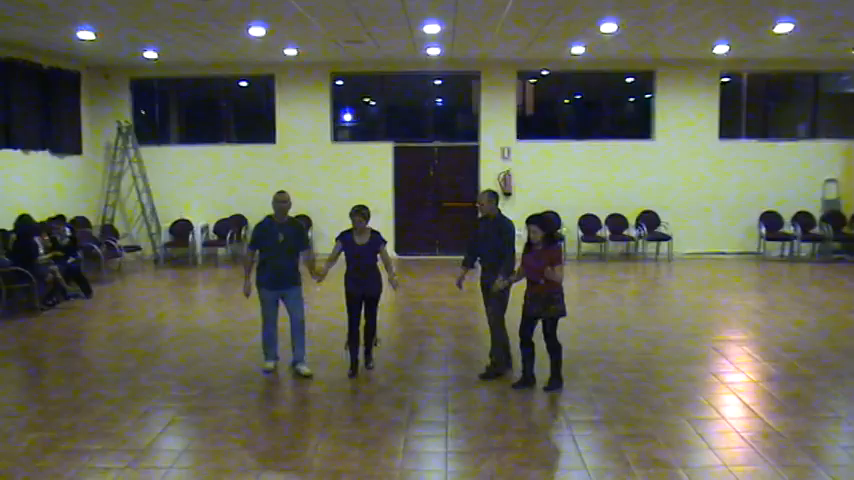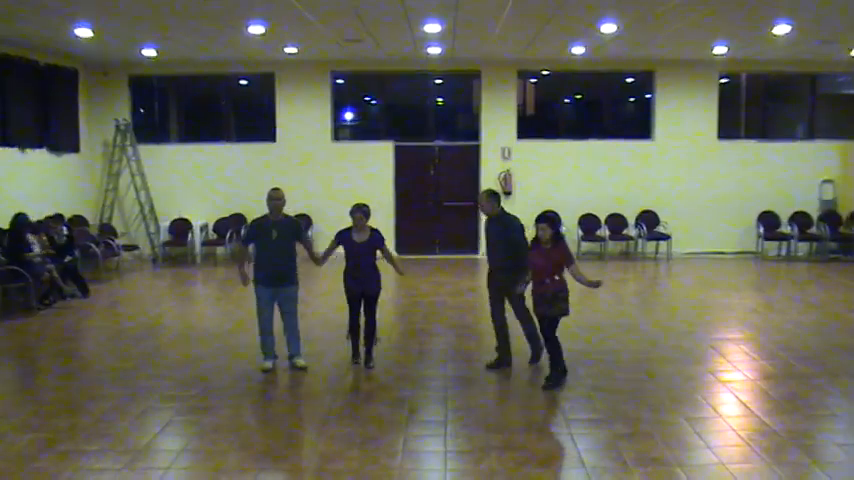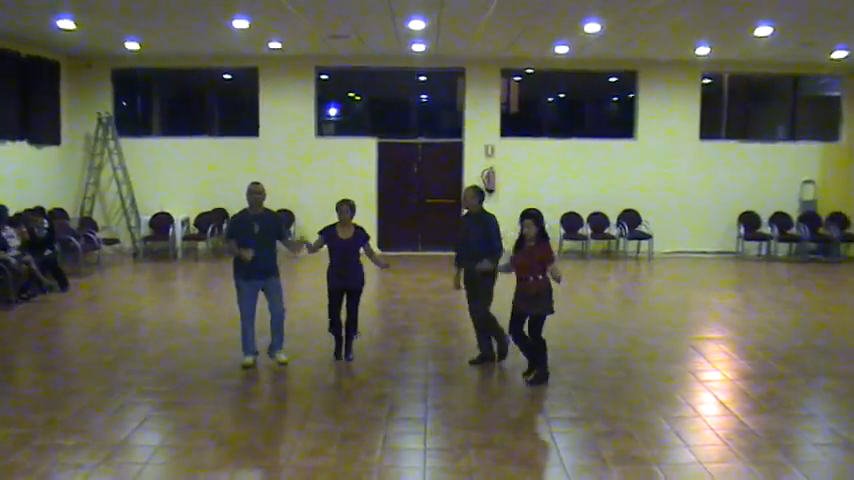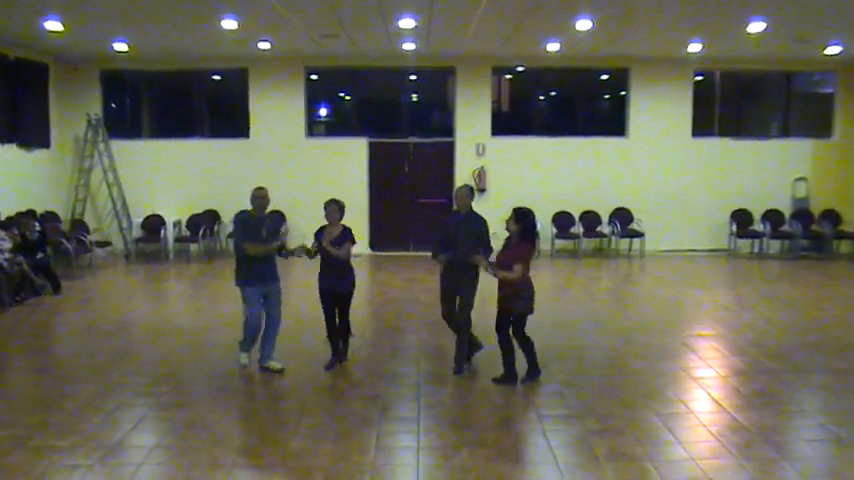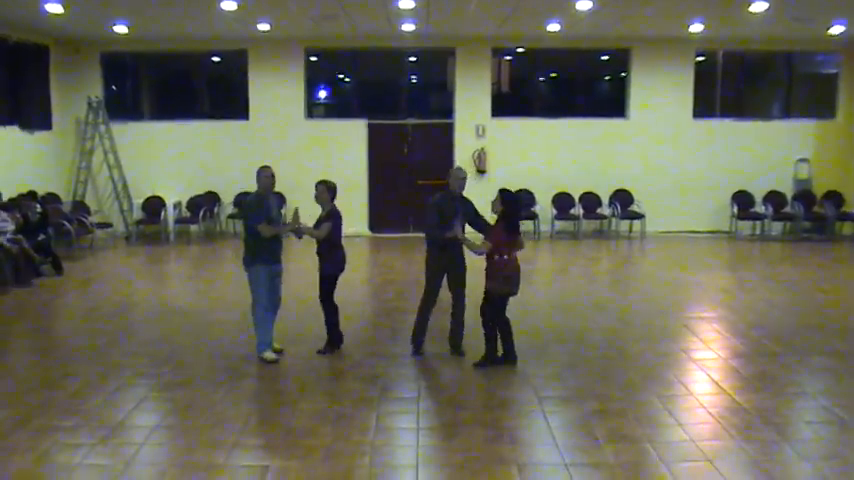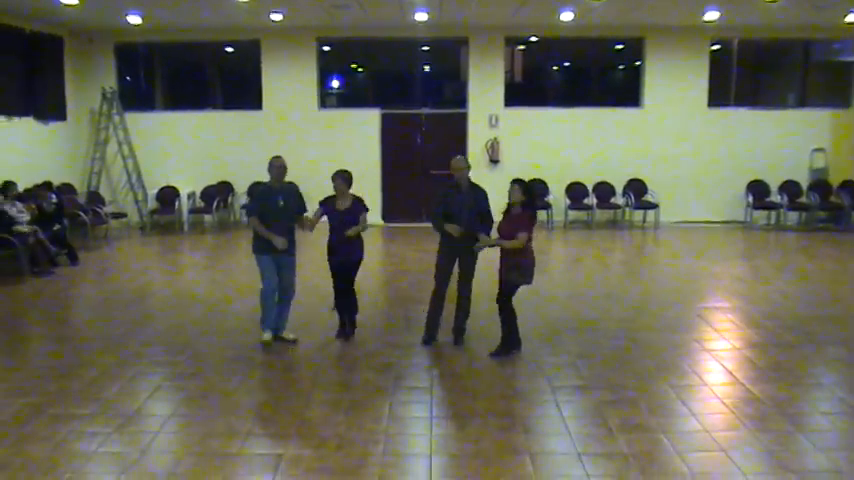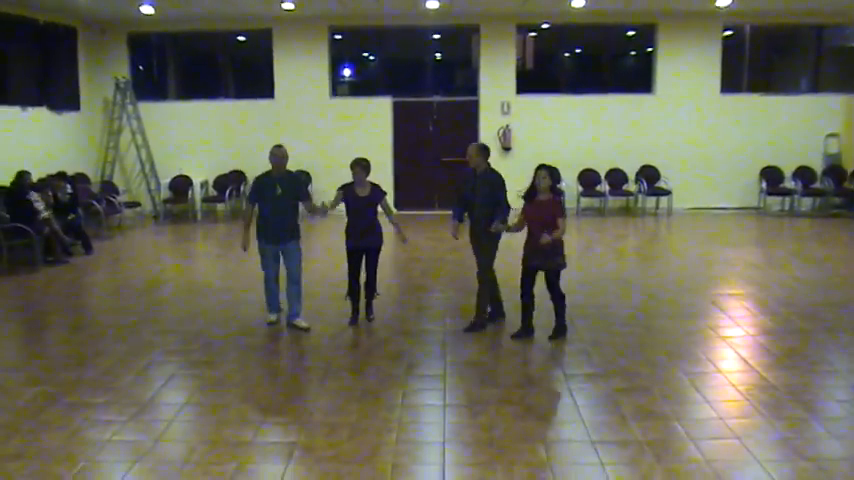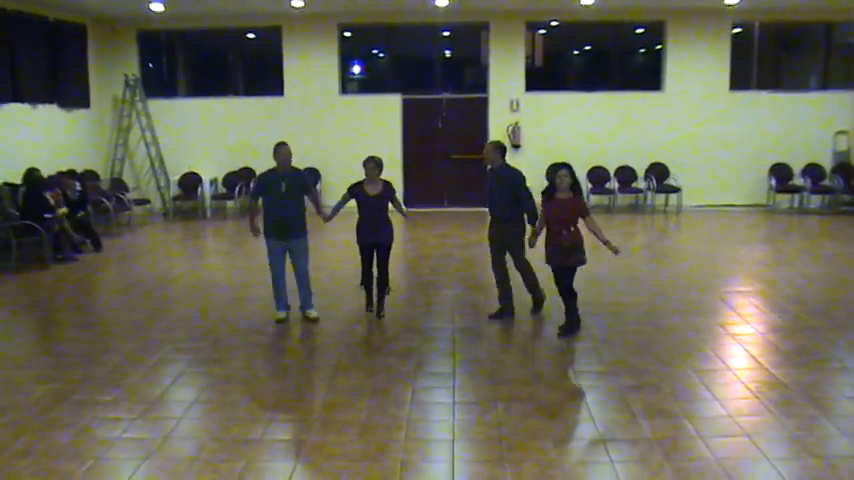
dt=0.4s
person 1, frame 1
left shoulder: (297, 227)
right shoulder: (262, 227)
left elbow: (307, 253)
right elbow: (251, 254)
left wrist: (313, 270)
right wrist: (247, 280)
left hip: (292, 283)
right hip: (267, 283)
left knee: (298, 321)
right knee: (269, 323)
left ankle: (299, 362)
right ankle: (270, 358)
person 1, frame 2
left shoulder: (292, 224)
right shoulder: (257, 224)
left elbow: (305, 241)
right elbow: (243, 246)
left wrist: (314, 257)
right wrist: (241, 269)
left hip: (288, 281)
right hip: (263, 282)
left knee: (290, 319)
right knee: (265, 321)
left ankle: (295, 355)
right ankle: (269, 357)
person 1, frame 3
left shoulder: (272, 217)
right shoulder: (238, 219)
left elbow: (285, 241)
right elbow: (230, 245)
left wrist: (294, 245)
right wrist: (242, 253)
left hip: (270, 273)
right hip: (245, 275)
left knee: (278, 311)
right knee: (247, 316)
left ankle: (276, 348)
right ankle: (249, 353)
person 1, frame 4
left shoulder: (272, 223)
right shoulder: (242, 222)
left elbow: (276, 250)
right elbow: (250, 250)
right wrist: (276, 244)
left hip: (271, 279)
right hip: (249, 280)
left knee: (274, 319)
right knee: (254, 318)
left ankle: (266, 359)
right ankle: (245, 348)
person 1, frame 5
left shoulder: (273, 200)
right shoulder: (253, 202)
right elbow: (265, 231)
left wrist: (289, 226)
right wrist: (289, 226)
left hip: (274, 259)
right hip: (257, 261)
left knee: (274, 302)
right knee: (262, 303)
left ankle: (266, 340)
right ankle: (263, 348)
person 1, frame 6
left shoulder: (293, 191)
right shoulder: (260, 193)
left elbow: (300, 218)
right elbow: (253, 222)
left wrist: (307, 223)
right wrist: (273, 237)
left hip: (287, 250)
right hip: (266, 250)
left knee: (287, 290)
right knee: (269, 288)
left ankle: (280, 329)
right ankle: (267, 328)
person 1, frame 7
left shoulder: (295, 180)
right shoulder: (260, 181)
left elbow: (307, 204)
right elbow: (250, 208)
left wrist: (318, 210)
right wrist: (246, 234)
left hip: (291, 237)
right hip: (267, 238)
left knee: (294, 276)
right knee: (270, 276)
left ankle: (294, 317)
right ankle: (273, 311)
person 1, frame 8
left shoulder: (299, 175)
right shoulder: (264, 179)
left elbow: (312, 195)
right elbow: (253, 201)
left wrist: (320, 212)
right wrist: (253, 224)
left hip: (298, 233)
right hip: (274, 235)
left knee: (302, 271)
right knee: (277, 273)
left ankle: (307, 307)
right ankle: (282, 309)
person 2, frame 1
left shoulder: (505, 225)
right shoulder: (482, 223)
left elbow: (508, 255)
right elbow: (473, 249)
left wrist: (501, 278)
right wrist: (463, 272)
left hip: (501, 277)
right hip: (486, 274)
left knee: (495, 317)
right knee: (492, 317)
left ankle: (499, 365)
right ankle: (503, 360)
person 2, frame 2
left shoulder: (512, 223)
right shoulder: (489, 222)
left elbow: (523, 252)
left wrist: (523, 279)
left hip: (512, 275)
right hip: (495, 274)
left knee: (521, 313)
right knee: (497, 315)
left ankle: (536, 349)
right ankle: (503, 356)
person 2, frame 3
left shoulder: (488, 220)
right shoulder: (465, 220)
left elbow: (497, 249)
left wrist: (490, 262)
right wrist: (458, 271)
left hip: (485, 272)
right hip: (470, 271)
left knee: (481, 311)
right knee: (475, 312)
left ankle: (501, 340)
right ankle: (486, 352)
person 2, frame 4
left shoulder: (479, 222)
right shoulder: (449, 220)
left elbow: (487, 248)
right elbow: (438, 244)
left wrist: (480, 259)
right wrist: (439, 256)
left hip: (469, 273)
right hip: (449, 271)
left knee: (463, 316)
right knee: (448, 313)
left ankle: (460, 359)
right ankle: (472, 344)
person 2, frame 5
left shoulder: (466, 204)
right shoulder: (437, 202)
left elbow: (480, 223)
right elbow: (430, 231)
right wrist: (448, 234)
left hip: (456, 255)
right hip: (436, 255)
left knee: (459, 298)
right knee: (429, 298)
left ankle: (456, 342)
right ankle: (417, 342)
person 2, frame 6
left shoulder: (479, 193)
right shoulder: (447, 191)
left elbow: (487, 219)
right elbow: (437, 217)
left wrist: (484, 235)
right wrist: (446, 226)
left hip: (469, 246)
right hip: (448, 244)
left knee: (465, 288)
right knee: (440, 286)
left ankle: (459, 330)
right ankle: (431, 329)
person 2, frame 7
left shoulder: (495, 178)
right shoulder: (470, 177)
left elbow: (503, 206)
right elbow: (461, 201)
left wrist: (499, 222)
right wrist: (456, 222)
left hip: (490, 230)
right hip: (475, 229)
left knee: (483, 270)
right knee: (485, 270)
left ankle: (480, 317)
right ankle: (497, 310)
person 2, frame 8
left shoulder: (514, 175)
right shoulder: (491, 174)
left elbow: (527, 201)
left wrist: (534, 225)
left hip: (513, 225)
right hip: (496, 225)
left knee: (520, 264)
right knee: (497, 264)
left ankle: (538, 298)
right ankle: (506, 306)
person 3, frame 1
left shoulder: (554, 250)
right shoulder: (529, 248)
left elbow: (559, 276)
right elbow: (521, 271)
left wrist: (552, 276)
right wrist: (506, 281)
left hip: (551, 298)
right hip: (532, 297)
left knee: (550, 338)
right knee: (524, 335)
left ankle: (556, 378)
right ankle: (527, 377)
person 3, frame 2
left shoulder: (561, 249)
right shoulder: (534, 246)
left elbow: (576, 274)
left wrist: (591, 283)
left hip: (555, 296)
right hip: (539, 294)
left knee: (549, 334)
right knee: (547, 334)
left ankle: (557, 374)
right ankle: (558, 371)
person 3, frame 3
left shoulder: (544, 247)
right shoulder: (520, 244)
left elbow: (554, 272)
right elbow: (510, 267)
left wrist: (557, 278)
left hip: (540, 295)
right hip: (521, 294)
left knee: (535, 334)
right knee: (515, 330)
left ankle: (542, 372)
right ankle: (534, 362)
person 3, frame 4
left shoulder: (524, 246)
right shoulder: (510, 241)
left elbow: (515, 275)
left wrist: (490, 269)
right wrist: (491, 265)
left hip: (520, 294)
right hip: (508, 293)
left knee: (518, 332)
right knee: (501, 330)
left ankle: (533, 368)
right ankle: (510, 372)
person 3, frame 5
left shoulder: (500, 227)
right shoulder: (509, 225)
left elbow: (481, 250)
right elbow: (520, 245)
left wrist: (462, 237)
left hip: (502, 274)
right hip: (506, 272)
left knee: (487, 312)
right knee: (498, 314)
left ankle: (491, 355)
right ankle: (508, 355)
person 3, frame 6
left shoulder: (527, 215)
right shoulder: (508, 214)
left elbow: (520, 243)
right elbow: (502, 238)
left wrist: (496, 243)
right wrist: (485, 243)
left hip: (521, 264)
right hip: (507, 262)
left knee: (503, 300)
right knee: (503, 301)
left ankle: (510, 342)
right ankle: (512, 341)
person 3, frame 7
left shoulder: (556, 201)
right shoulder: (529, 200)
left elbow: (561, 228)
right elbow: (521, 224)
left wrist: (550, 238)
right wrist: (505, 228)
left hip: (551, 250)
right hip: (531, 249)
left knee: (553, 288)
right knee: (525, 287)
left ankle: (561, 326)
right ankle: (526, 327)
person 3, frame 8
left shoulder: (577, 200)
right shoulder: (547, 197)
left elbow: (590, 223)
right elbow: (543, 219)
left wrist: (607, 243)
right wrist: (535, 234)
left hip: (571, 246)
right hip: (553, 246)
left knee: (565, 284)
right knee: (562, 284)
left ankle: (572, 321)
right ankle: (572, 319)
person 4, frame 1
left shoulder: (376, 237)
right shoulder: (345, 236)
left elbow: (386, 259)
right elbow: (333, 257)
left wrist: (391, 276)
right wrist: (323, 272)
left hip: (373, 284)
right hip: (353, 284)
left knee: (371, 321)
right knee: (353, 323)
left ankle: (368, 355)
right ankle: (353, 363)
person 4, frame 2
left shoulder: (375, 235)
right shoulder: (344, 234)
left elbow: (386, 253)
right elbow: (330, 250)
left wrist: (397, 267)
right wrist: (321, 261)
left hip: (371, 281)
right hip: (352, 281)
left knee: (370, 318)
right knee: (354, 317)
left ankle: (369, 355)
right ankle: (355, 351)
person 4, frame 3
left shoulder: (360, 232)
right shoulder: (329, 231)
left elbow: (370, 254)
right elbow: (315, 248)
left wrist: (380, 263)
right wrist: (309, 247)
left hip: (355, 278)
right hip: (335, 277)
left knee: (352, 314)
right knee: (333, 314)
left ankle: (348, 347)
right ankle: (338, 343)
person 4, frame 4
left shoulder: (346, 232)
right shoulder: (321, 231)
left elbow: (343, 255)
right elbow: (313, 253)
left wrist: (327, 246)
right wrist: (307, 251)
left hip: (343, 279)
right hip: (325, 279)
left knee: (343, 316)
right knee: (329, 318)
left ankle: (344, 347)
right ankle: (336, 354)
person 4, frame 5
left shoulder: (332, 213)
right shoulder: (325, 211)
left elbow: (319, 234)
left wrist: (300, 226)
right wrist: (302, 229)
left hip: (333, 260)
right hip: (327, 260)
left knee: (326, 299)
right knee: (326, 298)
left ankle: (333, 342)
right ankle: (336, 336)
person 4, frame 6
left shoulder: (357, 202)
right shoulder: (327, 202)
left elbow: (364, 223)
right elbow: (315, 218)
left wrist: (356, 228)
right wrist: (311, 224)
left hip: (354, 249)
right hip: (335, 249)
left knee: (348, 286)
right knee: (338, 288)
left ankle: (351, 324)
right ankle: (342, 324)
person 4, frame 7
left shoulder: (376, 190)
right shoulder: (345, 189)
left elbow: (388, 211)
right elbow: (335, 202)
left wrist: (398, 229)
right wrist: (328, 207)
left hip: (373, 237)
right hip: (353, 237)
left knee: (371, 273)
right knee: (353, 275)
left ankle: (369, 307)
right ankle: (354, 311)
person 4, frame 8
left shoulder: (387, 187)
right shoulder: (356, 188)
left elbow: (396, 204)
right elbow: (341, 204)
left wrist: (404, 215)
right wrist: (329, 217)
left hip: (384, 233)
right hip: (365, 233)
left knee: (382, 269)
right knee: (366, 267)
left ankle: (380, 304)
right ankle: (369, 300)
